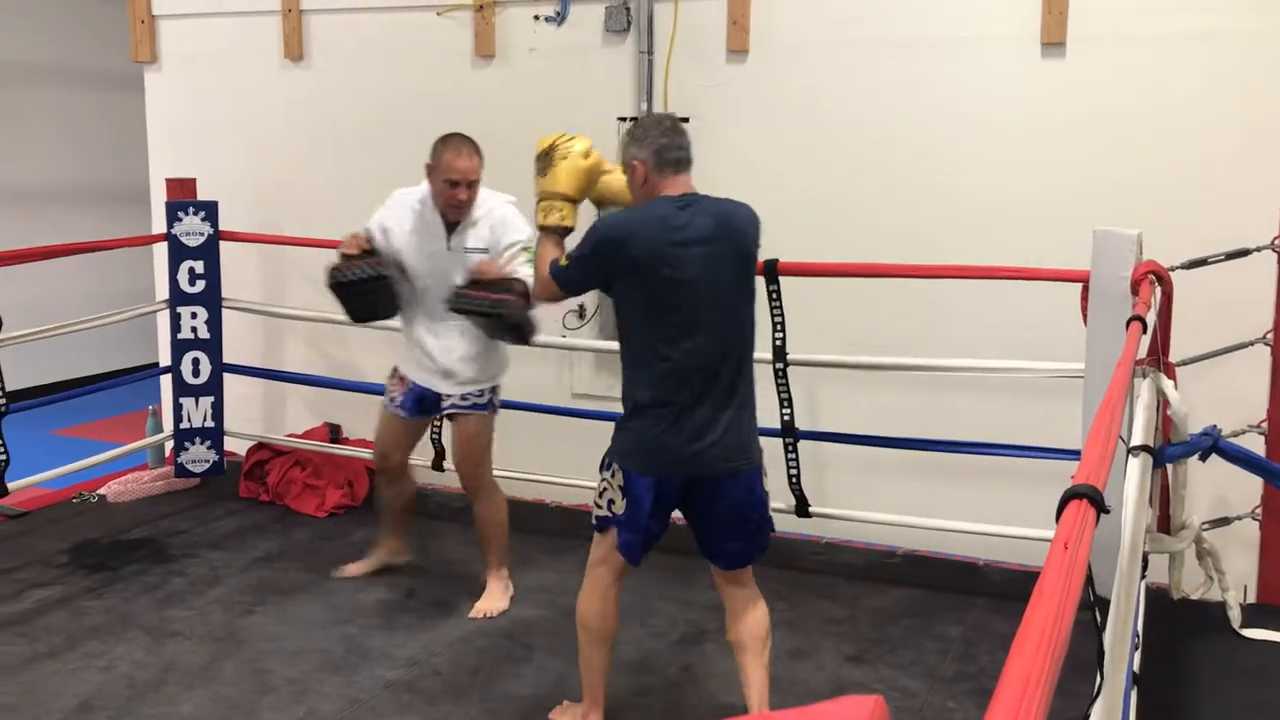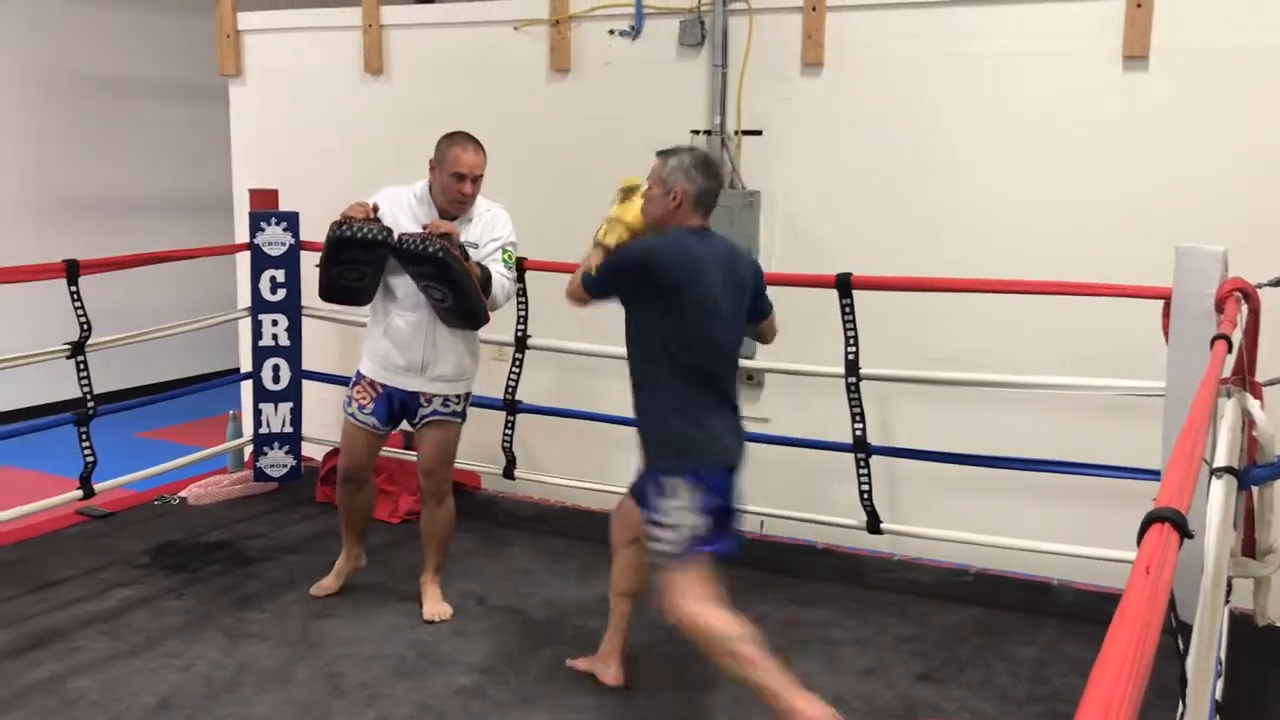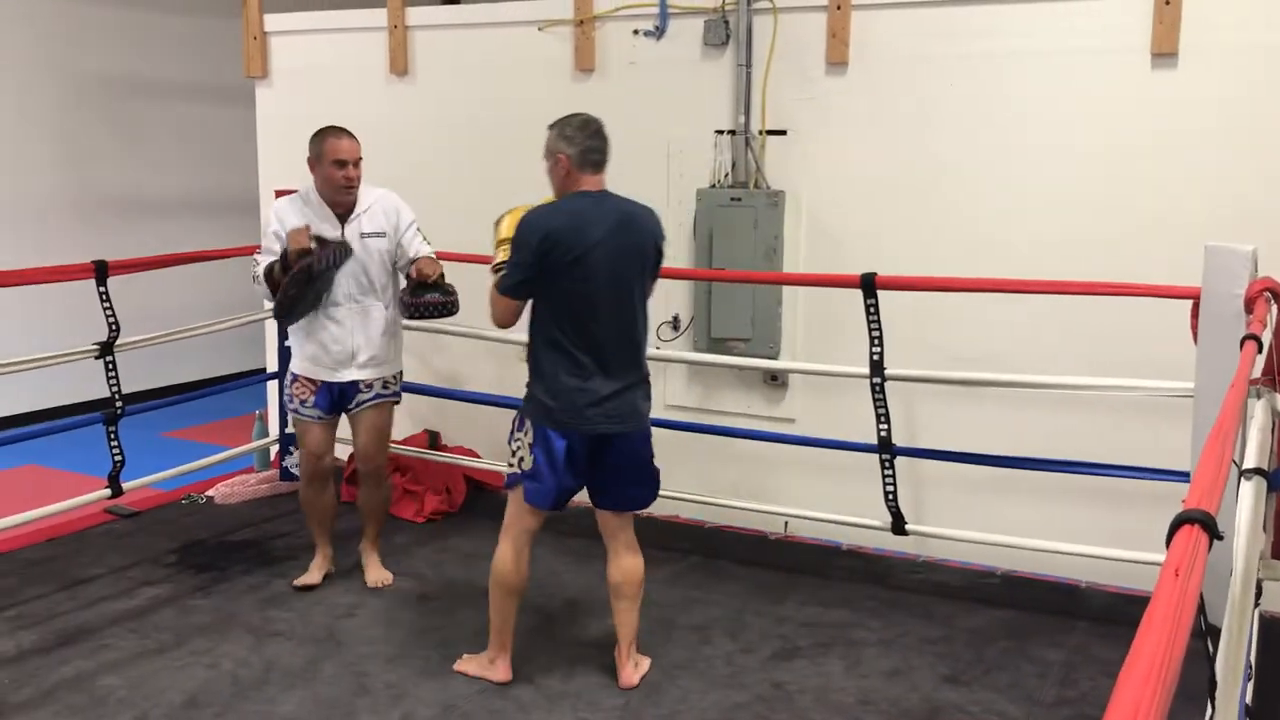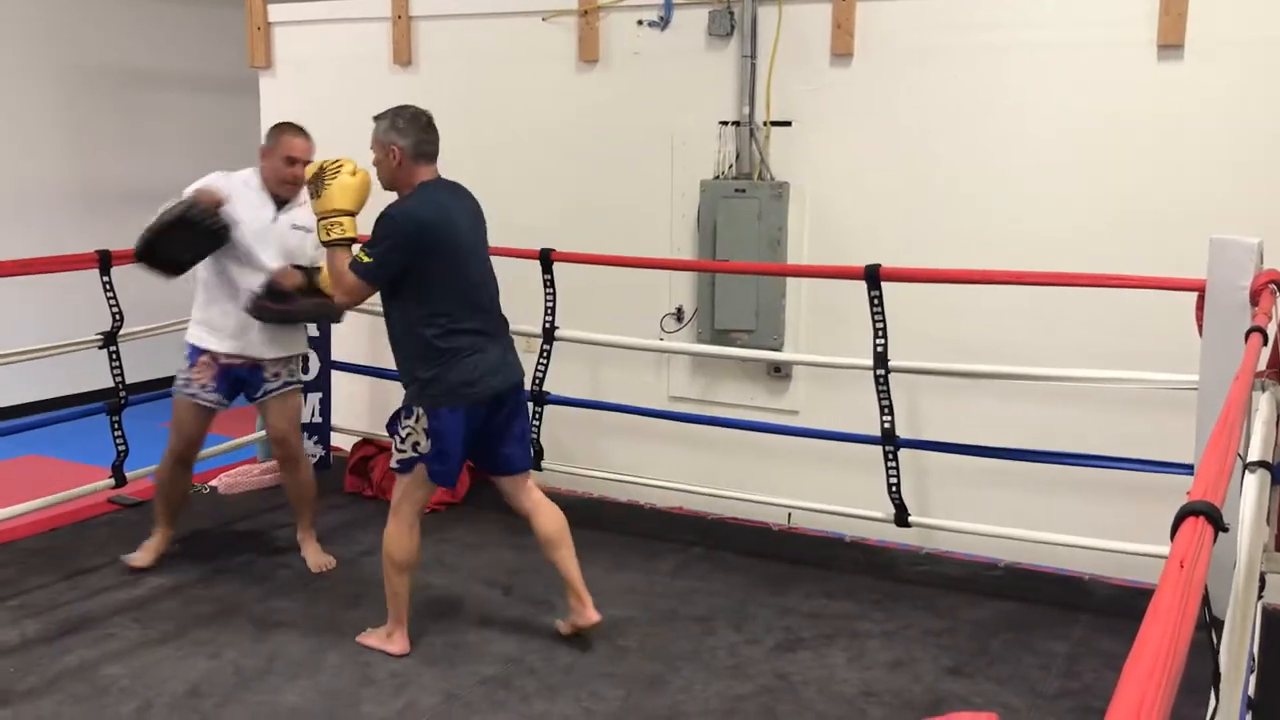
dt=1s
person 1, frame 1
left shoulder: (617, 233)
right shoulder: (741, 222)
left elbow: (547, 286)
left wrist: (556, 202)
right wrist: (627, 200)
left hip: (650, 444)
right hip: (731, 443)
left knee: (604, 568)
right knee: (738, 584)
person 1, frame 2
left shoulder: (649, 253)
right shoulder: (737, 262)
left elbow: (576, 289)
right elbow: (766, 330)
left hip: (689, 458)
right hip: (717, 442)
left knee: (690, 603)
right knee: (626, 527)
right ankle: (610, 658)
person 1, frame 3
left shoulder: (540, 224)
right shoulder: (645, 223)
left elbow: (503, 314)
left wrist: (508, 253)
left hip: (558, 410)
right hip: (625, 409)
left knee: (518, 528)
right knee: (620, 536)
left ankle: (497, 657)
right ankle: (628, 660)
person 1, frame 4
left shoulder: (403, 218)
right shoulder: (463, 200)
left elbow: (346, 294)
left wrist: (336, 223)
left hip: (446, 388)
right hip: (500, 373)
left knee: (406, 504)
right knee: (524, 492)
left ankle: (395, 631)
right ankle: (581, 604)
person 2, frame 1
left shoulder: (502, 216)
right shoulder: (401, 208)
left elbow: (529, 285)
left wrist: (504, 278)
right wrist: (357, 249)
left hip: (473, 371)
right hip: (417, 363)
left knee: (474, 476)
right knee: (387, 458)
left ankle: (498, 576)
right ankle: (391, 545)
person 2, frame 2
left shoulder: (492, 220)
right shoulder: (392, 203)
left elbow: (498, 292)
left wrist: (456, 251)
left hip: (445, 377)
right hip: (382, 366)
left knee: (435, 482)
right knee: (352, 469)
left ankle: (431, 581)
right ankle: (350, 555)
person 2, frame 3
left shoulder: (388, 206)
right shoulder: (289, 213)
left elbow: (420, 255)
right elbow: (267, 285)
left wrist: (427, 266)
right wrist: (288, 258)
left hip: (375, 364)
right hip: (314, 365)
left knee: (371, 465)
right knee: (314, 466)
left ankle: (370, 548)
right ankle: (323, 554)
person 2, frame 4
left shoulder: (311, 208)
right shoulder: (223, 187)
left elbow: (323, 268)
right wrist: (194, 208)
left hip: (279, 348)
right hip: (216, 343)
left knee: (289, 445)
right knee: (182, 447)
left ankle: (308, 537)
right ankle: (161, 532)
